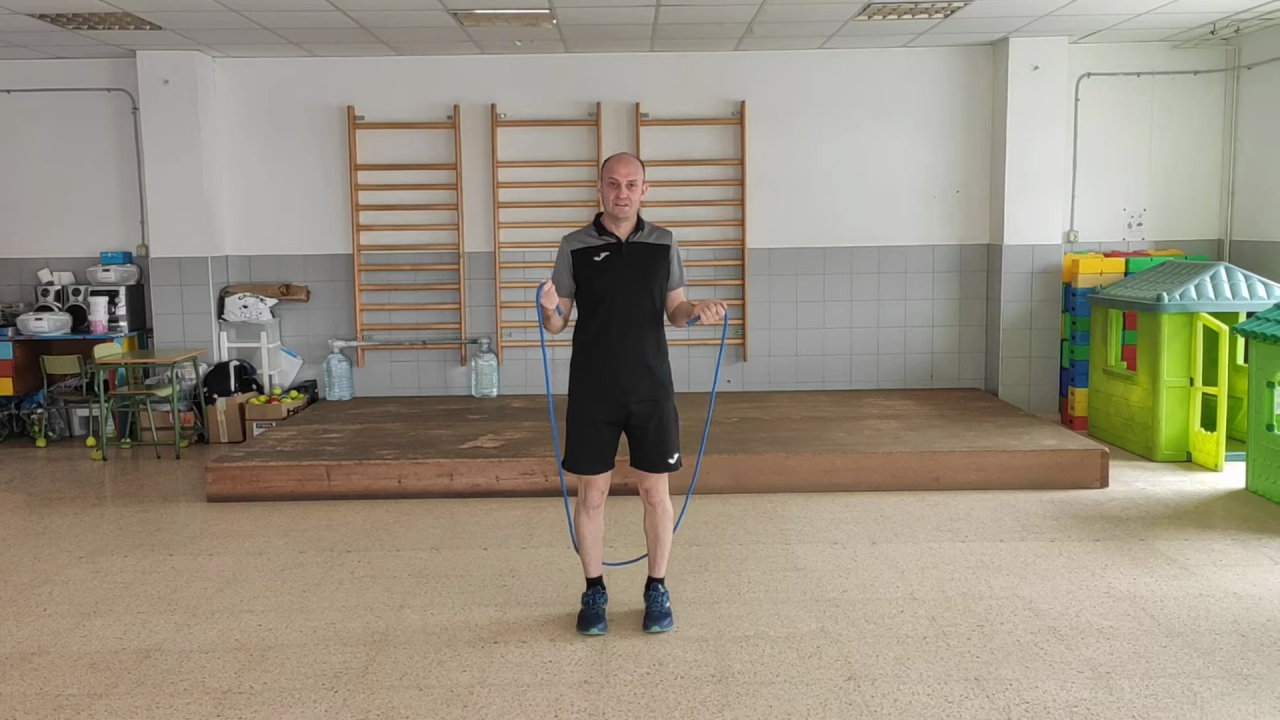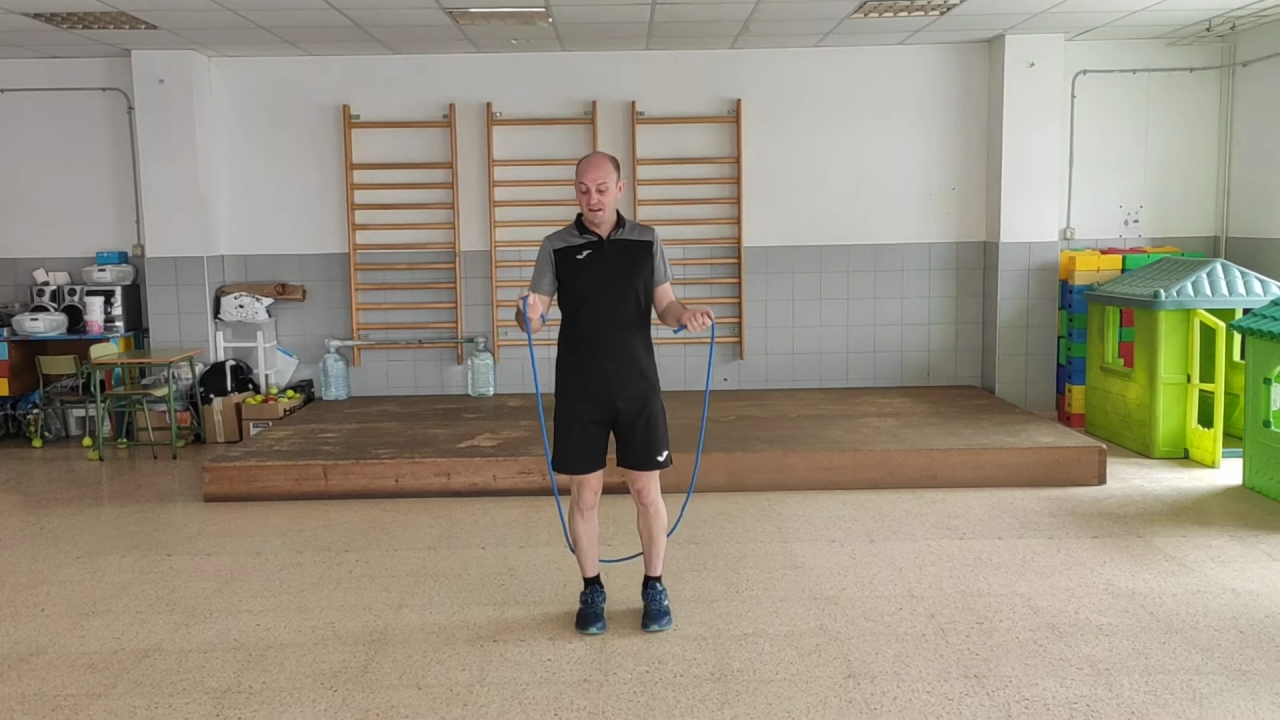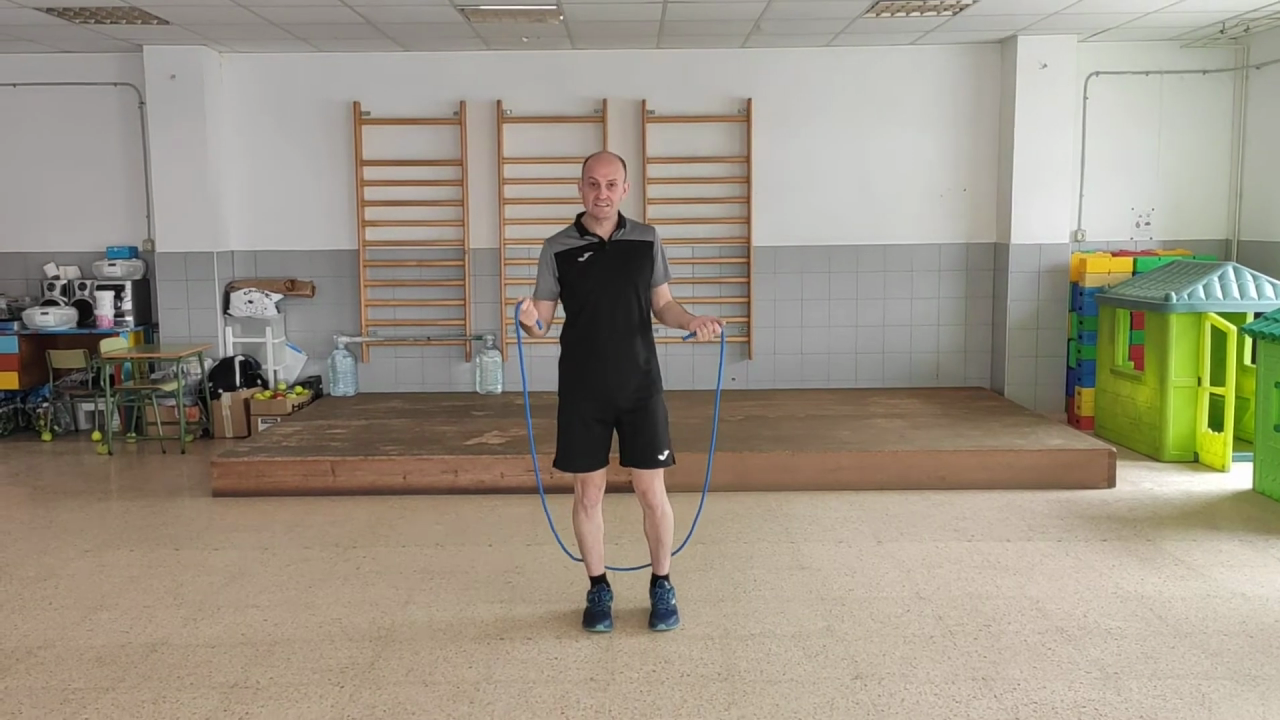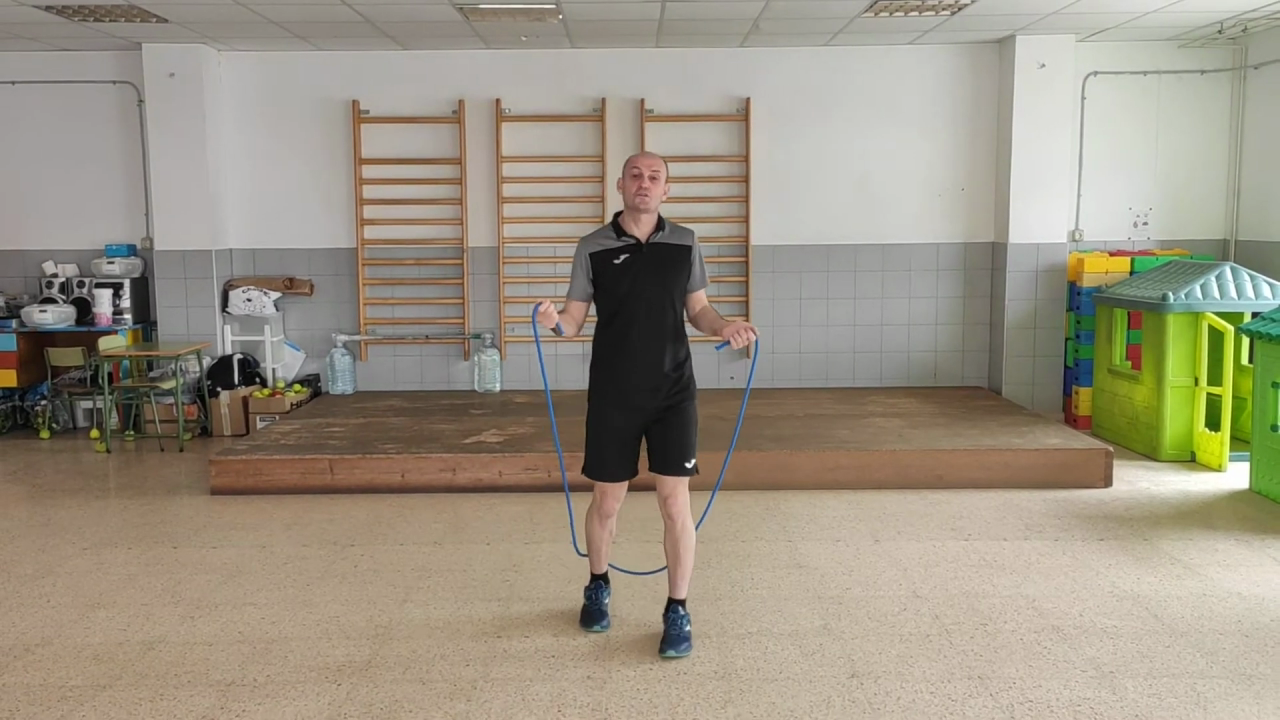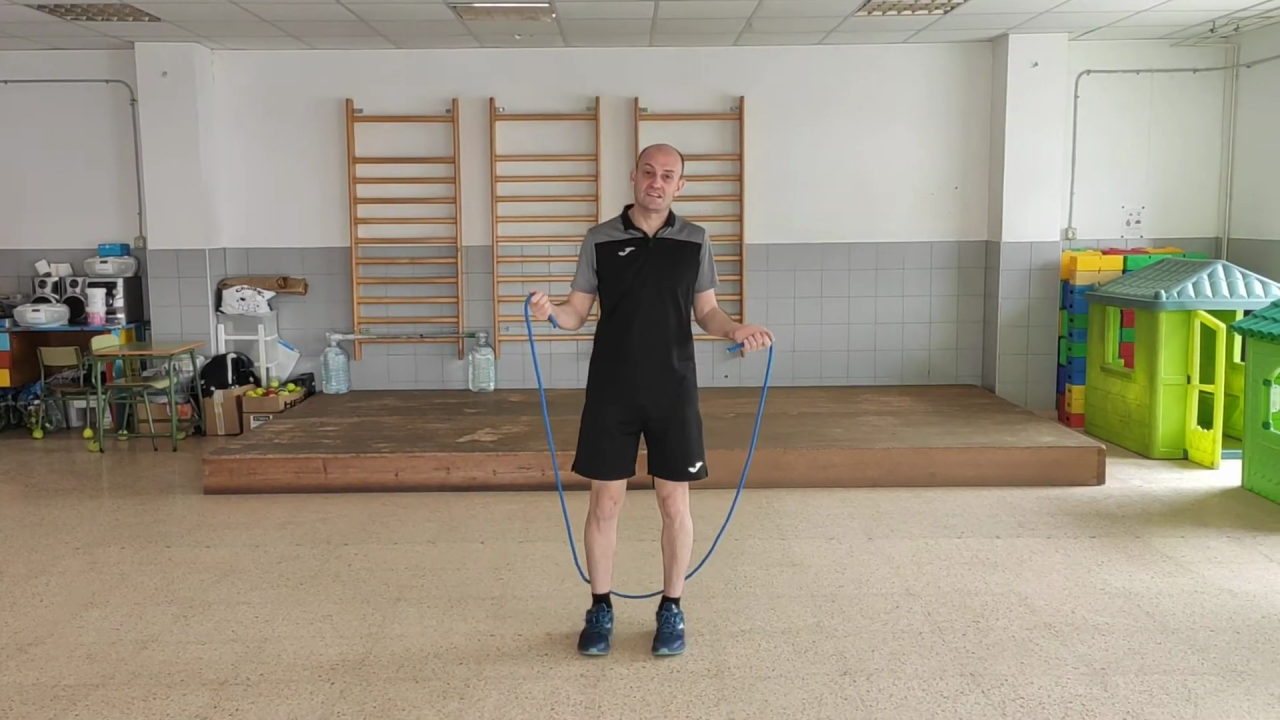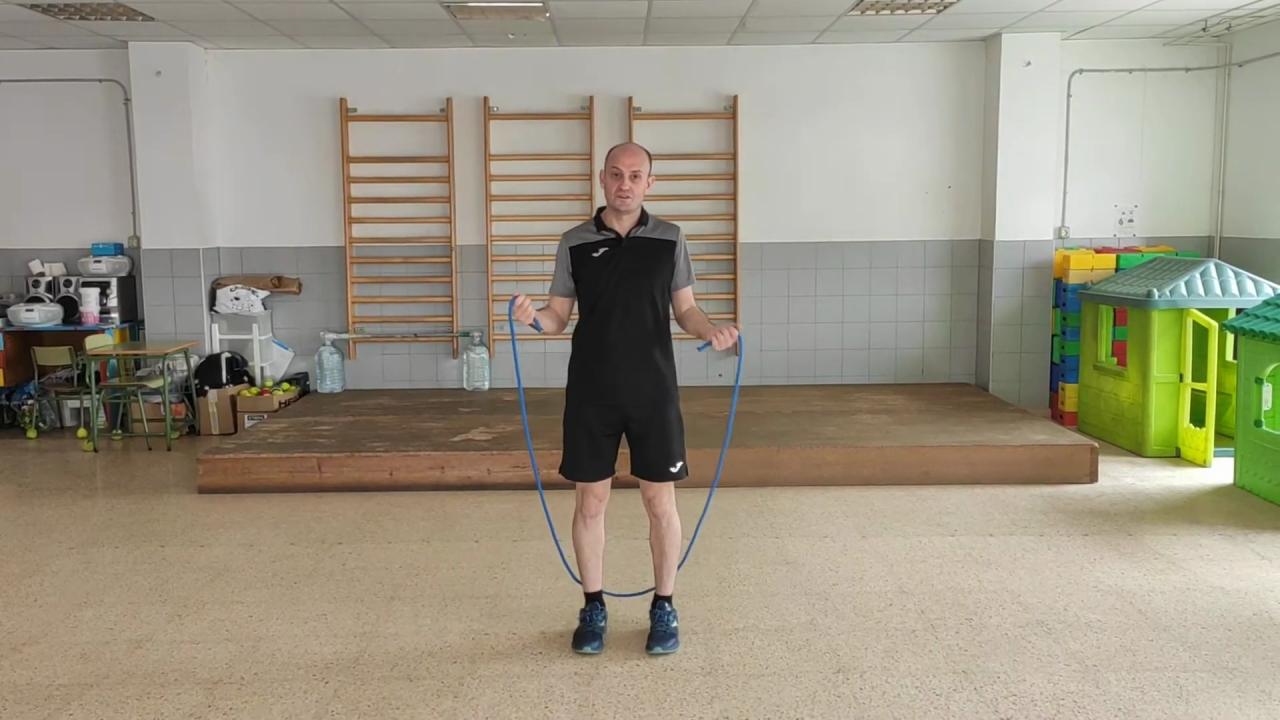
dt=0.7s
person 1, frame 1
left shoulder: (663, 243)
right shoulder: (575, 246)
left elbow: (674, 310)
right elbow: (557, 323)
left wrist: (696, 309)
right wrist: (549, 308)
left hip: (651, 390)
right hip: (592, 392)
left knee: (656, 492)
right knee: (591, 494)
left ankle: (657, 588)
right ankle: (594, 591)
person 1, frame 2
left shoulder: (647, 240)
right shoulder: (556, 247)
left elbow: (664, 306)
right elbow: (535, 318)
left wrist: (686, 314)
right wrist: (527, 313)
left hip: (637, 389)
right hip: (580, 392)
left knee: (647, 490)
right knee: (584, 494)
left ankle: (654, 587)
right ankle: (592, 590)
person 1, frame 3
left shoulder: (647, 240)
right shoulder: (558, 248)
left elbow: (662, 304)
right elbow: (543, 319)
left wrist: (691, 320)
right wrist: (528, 319)
left hip: (640, 387)
right hip: (583, 391)
left knee: (652, 491)
right knee: (588, 492)
left ankle: (661, 585)
right ankle: (598, 589)
person 1, frame 4
left shoulder: (685, 243)
right shoulder: (592, 248)
left elbow: (698, 309)
right elbow: (574, 321)
left wrist: (724, 326)
right wrist: (551, 320)
left hip: (673, 393)
right hip: (612, 395)
left knee: (675, 502)
right knee: (606, 502)
left ankle: (678, 611)
right ankle: (598, 584)
person 1, frame 5
left shoulder: (695, 241)
right shoulder: (600, 240)
left elbow: (705, 310)
right elbow: (577, 312)
left wrist: (735, 328)
right wrist: (549, 310)
left hip: (674, 393)
right hip: (611, 394)
left knee: (674, 503)
right knee: (605, 503)
left ankle: (671, 609)
right ankle: (600, 608)
person 1, frame 6
left shoulder: (670, 239)
right shoulder: (575, 243)
left elbow: (686, 310)
right elbow: (558, 317)
left wrist: (709, 329)
right wrist: (534, 316)
left hip: (653, 391)
right hip: (592, 392)
left knee: (660, 501)
right knee: (590, 501)
left ankle: (663, 607)
right ankle: (593, 607)
